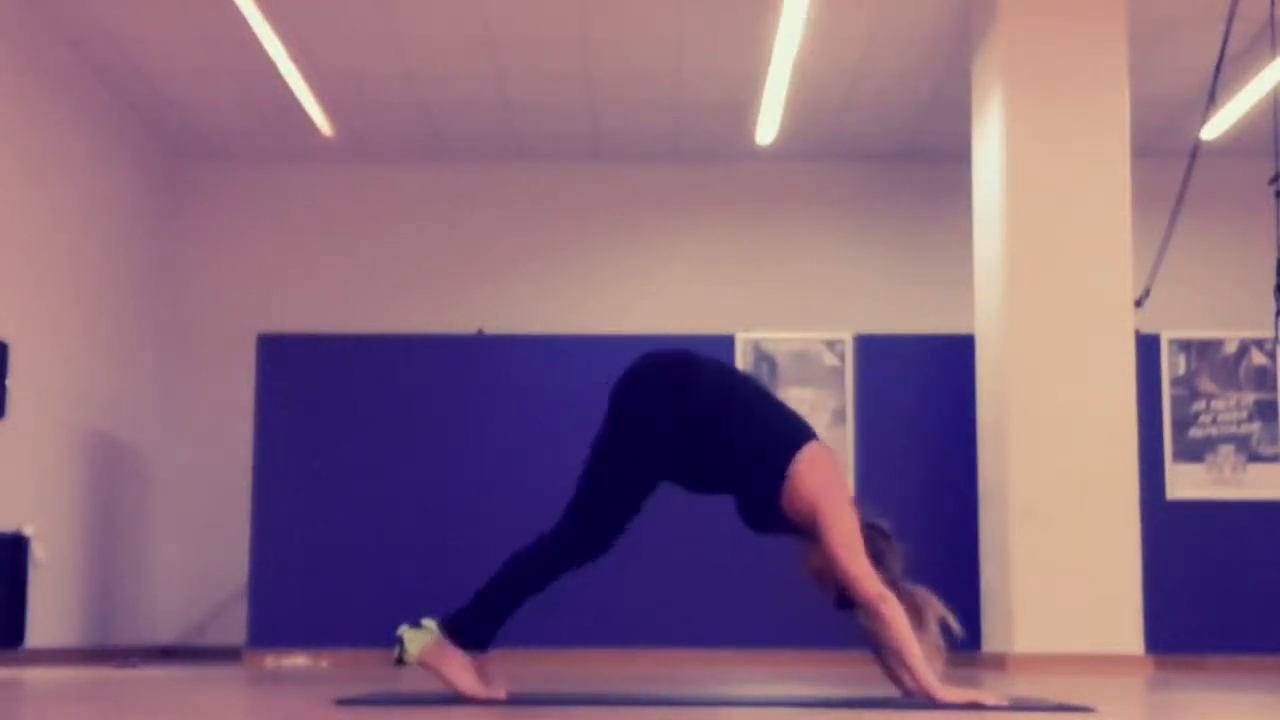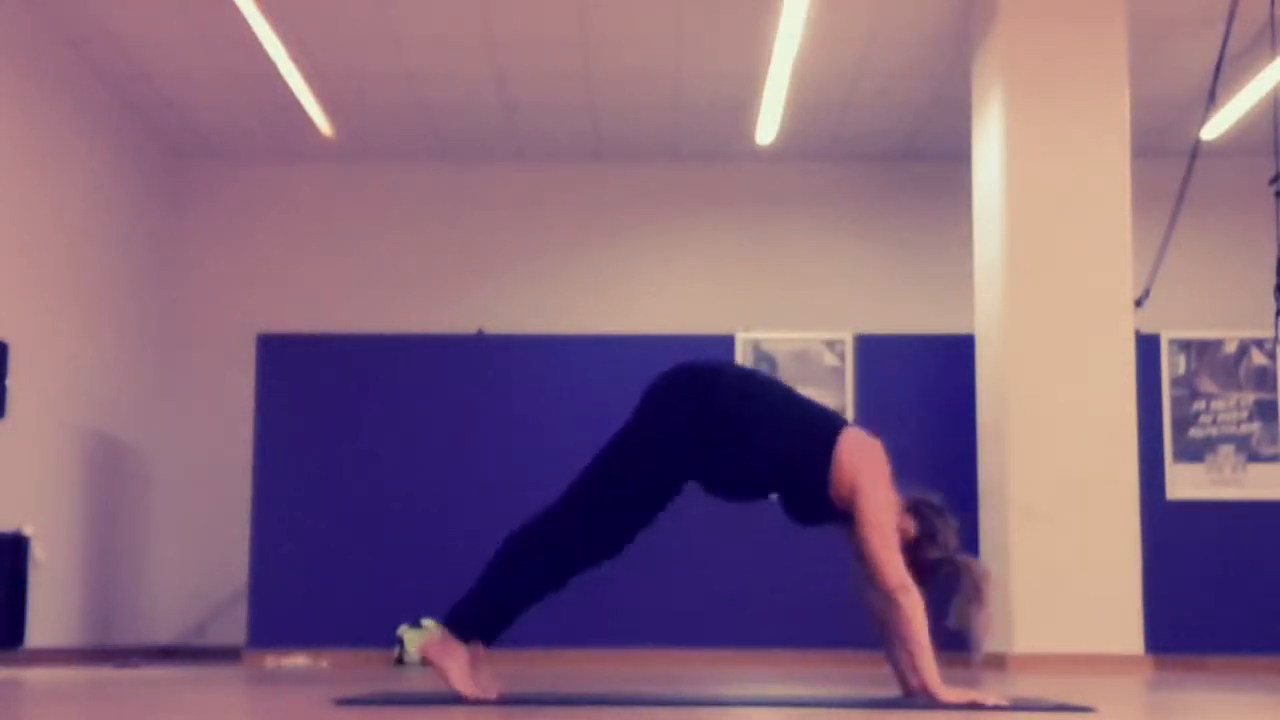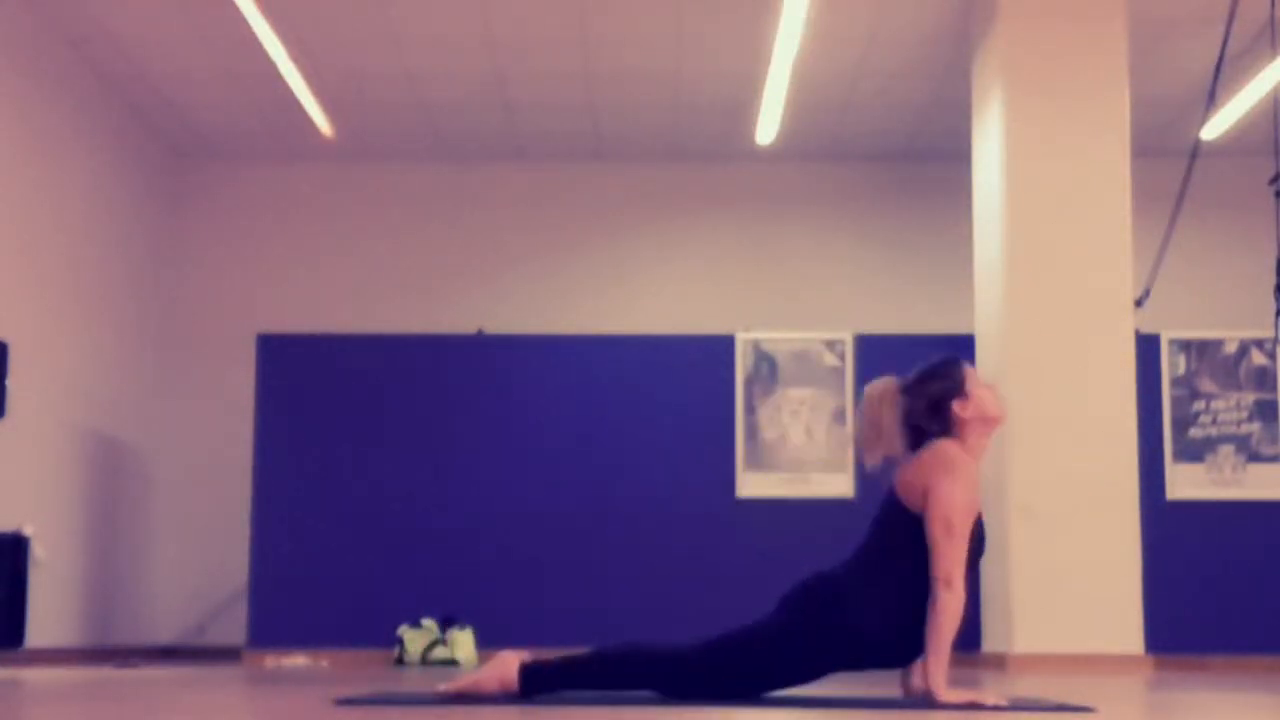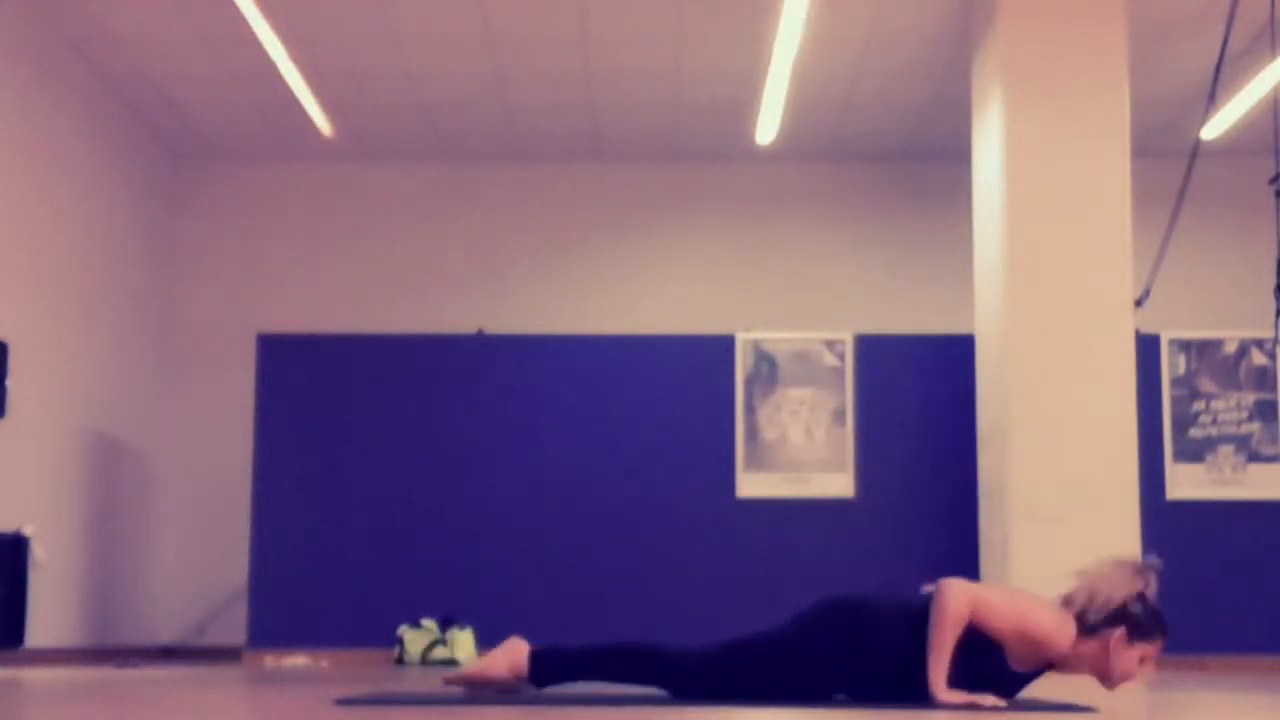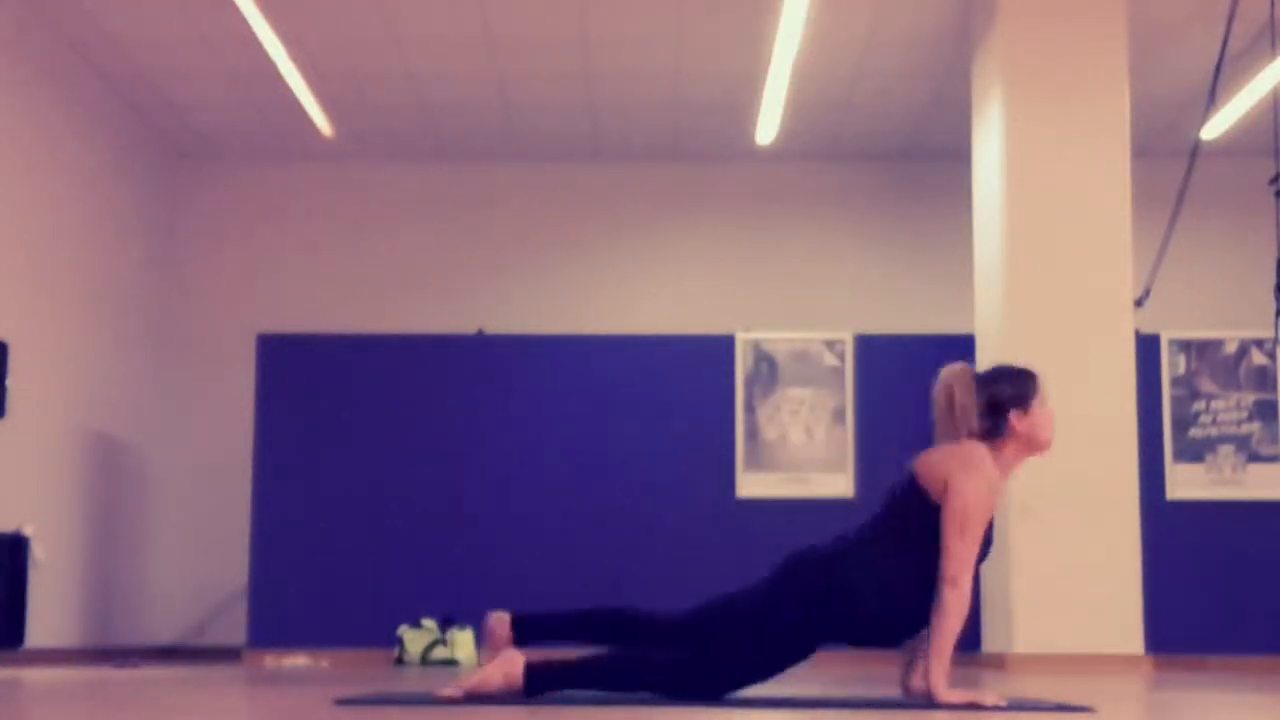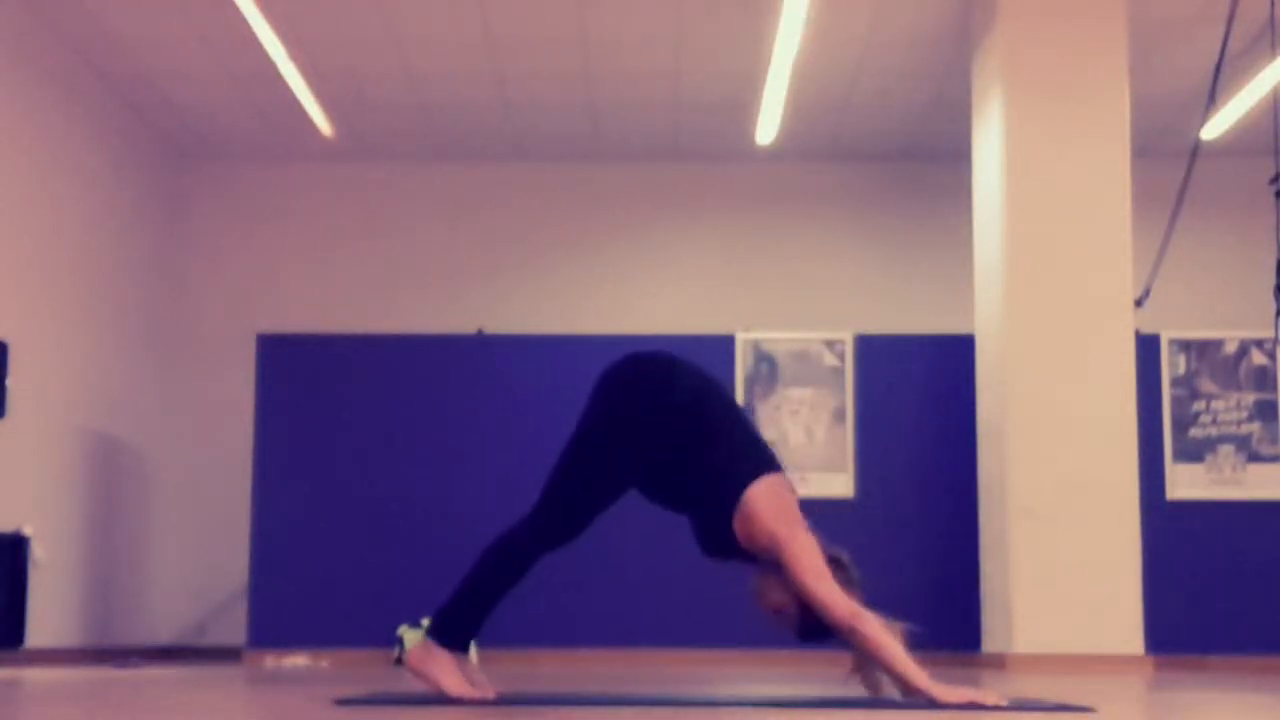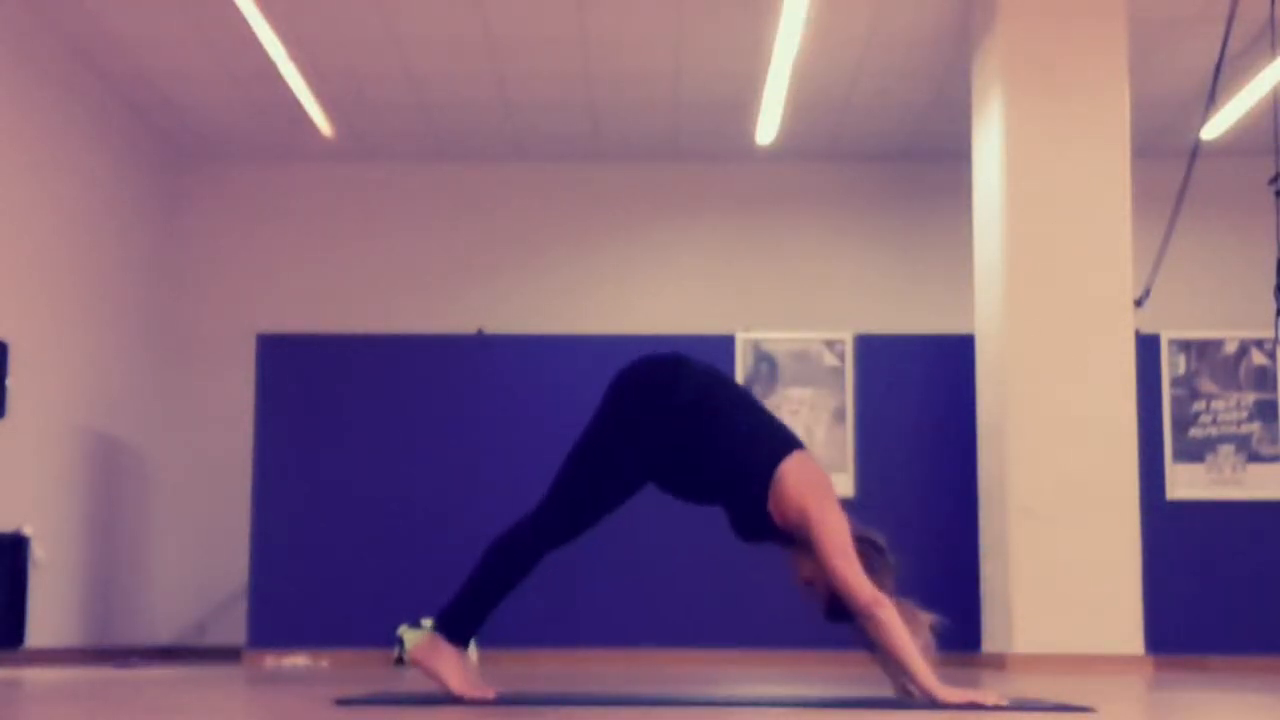
dt=0.4s
person 1, frame 1
left shoulder: (830, 507)
right shoulder: (825, 504)
left elbow: (874, 600)
right elbow: (874, 597)
left wrist: (915, 680)
right wrist: (935, 687)
left hip: (675, 406)
right hip: (664, 399)
left knee: (585, 537)
right knee: (584, 534)
left ankle: (465, 642)
right ankle: (450, 641)
person 1, frame 2
left shoulder: (876, 484)
right shoulder: (870, 484)
left elbow: (892, 589)
right elbow: (898, 591)
left wrist: (910, 675)
right wrist: (934, 686)
left hip: (699, 417)
right hip: (694, 404)
left knee: (591, 539)
right knee: (571, 525)
left ankle: (466, 637)
right ankle: (455, 637)
person 1, frame 3
left shoulder: (940, 464)
right shoulder: (955, 469)
left elbow: (923, 580)
right elbow: (948, 582)
left wrist: (920, 669)
right wrist: (938, 681)
left hip: (836, 621)
right hip: (832, 626)
left knee: (676, 667)
right knee: (674, 674)
left ankle: (521, 667)
right ankle: (516, 674)
person 1, frame 4
left shoulder: (1044, 630)
right shoulder: (1042, 630)
left elbow: (950, 596)
right elbow: (950, 595)
left wrist: (940, 681)
right wrist: (936, 685)
left hip: (845, 653)
right hip: (838, 650)
left knee: (682, 670)
right knee: (685, 674)
left ankle: (530, 660)
right ankle: (526, 662)
person 1, frame 5
left shoulder: (956, 461)
right shoulder: (974, 466)
left elbow: (926, 584)
right elbow: (955, 585)
left wrist: (917, 669)
right wrist: (938, 683)
left hip: (823, 591)
right hip: (825, 594)
left knee: (669, 636)
right knee: (684, 671)
left ankle: (514, 628)
right ankle: (524, 673)
person 1, frame 6
left shoulder: (786, 535)
right shoulder: (779, 535)
left elbow: (853, 618)
right elbow: (853, 617)
left wrist: (920, 681)
right wrist: (932, 688)
left hip: (660, 407)
right hip: (645, 402)
left knee: (553, 528)
right knee: (549, 525)
left ankle: (451, 648)
right ankle: (438, 646)
person 1, frame 7
left shoulder: (822, 516)
right shoulder: (817, 513)
left elbow: (871, 608)
right elbow: (871, 603)
left wrist: (916, 682)
right wrist: (936, 688)
left hip: (670, 408)
right hip: (655, 402)
left knee: (562, 523)
right knee: (555, 521)
left ankle: (450, 643)
right ankle: (443, 641)
